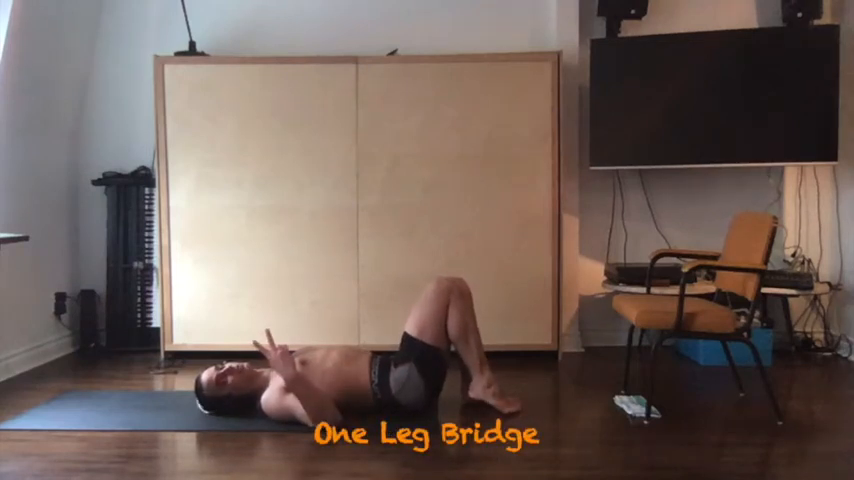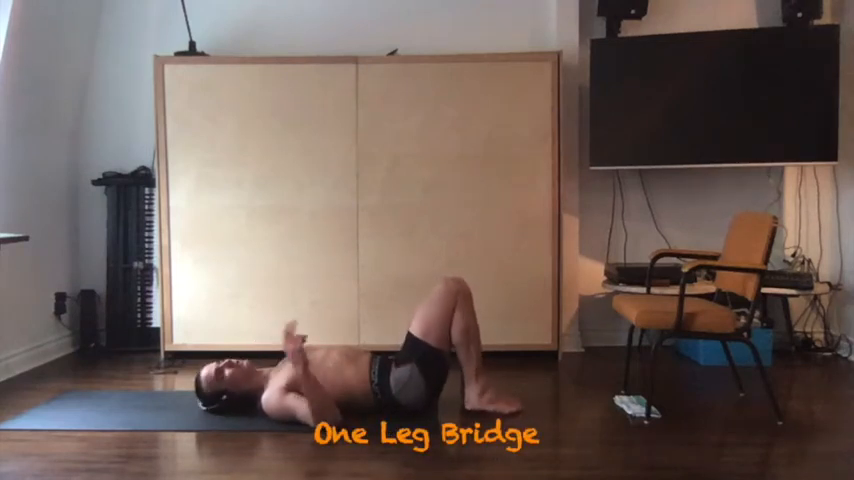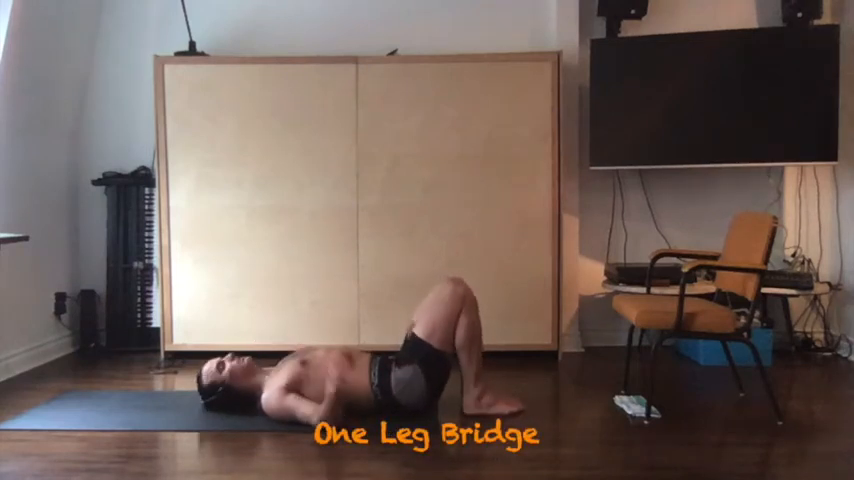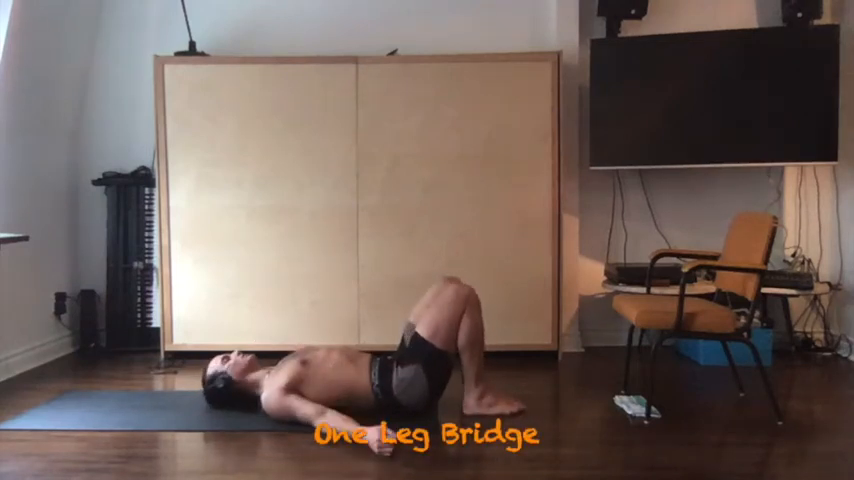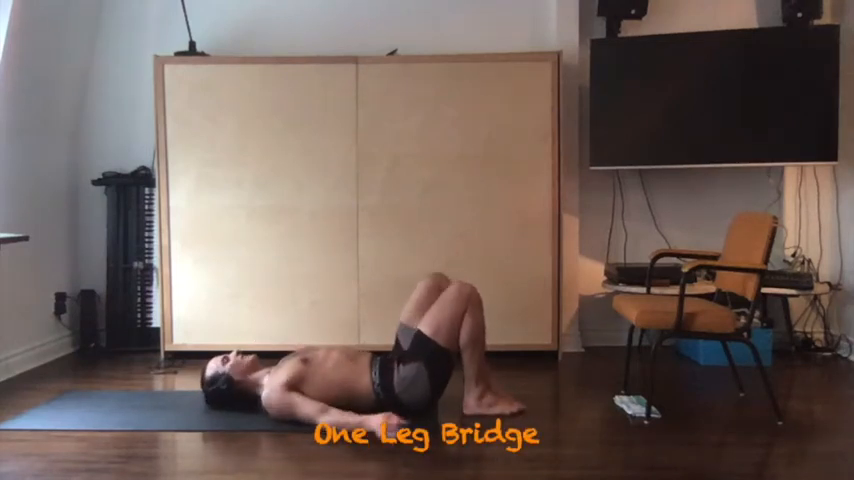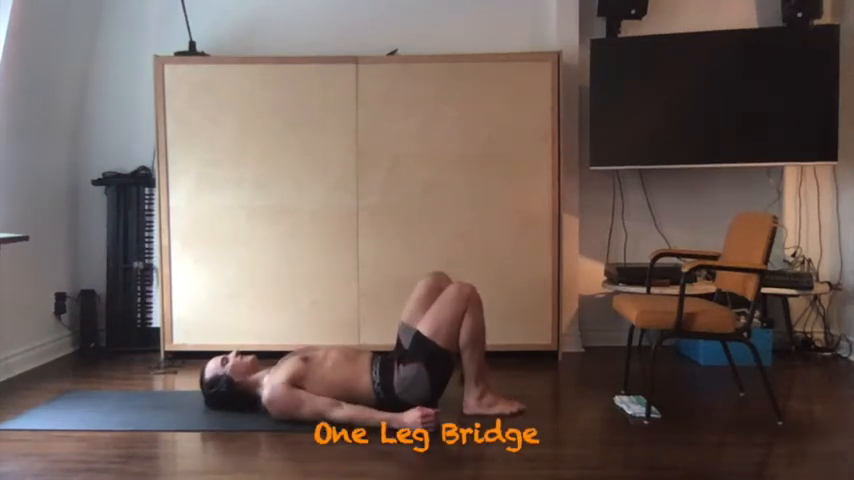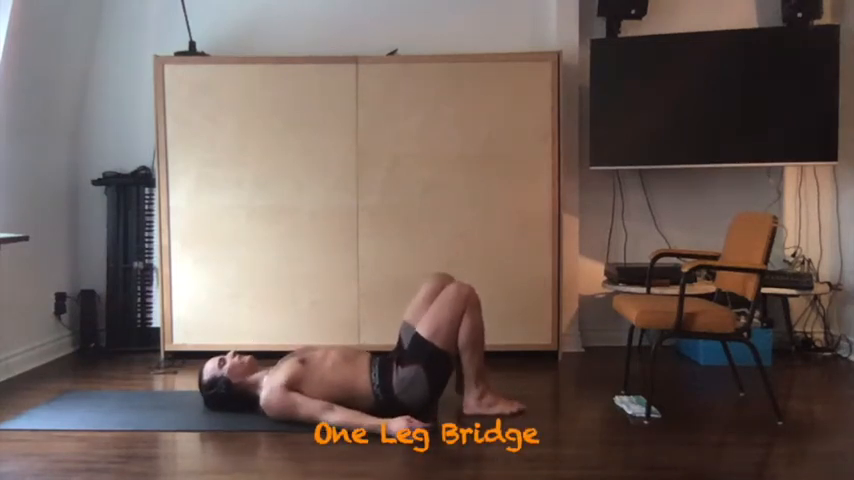
dt=0.3s
person 1, frame 1
left shoulder: (274, 377)
right shoulder: (272, 399)
right elbow: (329, 420)
right wrist: (292, 379)
left hip: (395, 371)
right hip: (405, 384)
left knee: (454, 288)
right knee: (446, 289)
left ankle: (472, 385)
right ankle: (483, 383)
person 1, frame 2
left shoulder: (278, 373)
right shoulder: (273, 399)
right elbow: (329, 419)
right wrist: (300, 371)
left hip: (393, 368)
right hip: (404, 385)
left knee: (454, 289)
right knee: (452, 291)
left ankle: (473, 388)
right ankle: (477, 391)
person 1, frame 3
left shoulder: (278, 374)
right shoulder: (272, 399)
right elbow: (323, 418)
right wrist: (334, 389)
left hip: (394, 370)
right hip: (404, 385)
left knee: (452, 287)
right knee: (459, 294)
left ankle: (473, 391)
right ankle: (475, 396)
person 1, frame 4
left shoulder: (278, 374)
right shoulder: (272, 398)
right elbow: (321, 416)
right wrist: (367, 432)
left hip: (394, 366)
right hip: (404, 385)
left knee: (449, 285)
right knee: (462, 295)
left ankle: (475, 385)
right ankle: (476, 397)
person 1, frame 5
left shoulder: (277, 375)
right shoulder: (273, 397)
right elbow: (325, 414)
right wrist: (371, 422)
left hip: (394, 364)
right hip: (404, 383)
left knee: (436, 281)
right knee: (464, 294)
left ankle: (480, 378)
right ankle: (477, 398)
person 1, frame 6
left shoulder: (277, 375)
right shoulder: (274, 395)
right elbow: (335, 411)
right wrist: (399, 420)
left hip: (393, 364)
right hip: (404, 384)
left knee: (436, 281)
right knee: (464, 294)
left ankle: (474, 378)
right ankle: (477, 397)
person 1, frame 7
left shoulder: (276, 375)
right shoulder: (272, 398)
right elbow: (328, 413)
right wrist: (388, 425)
left hip: (393, 365)
right hip: (403, 386)
left knee: (441, 282)
right knee: (462, 295)
left ankle: (466, 381)
right ankle: (477, 397)
